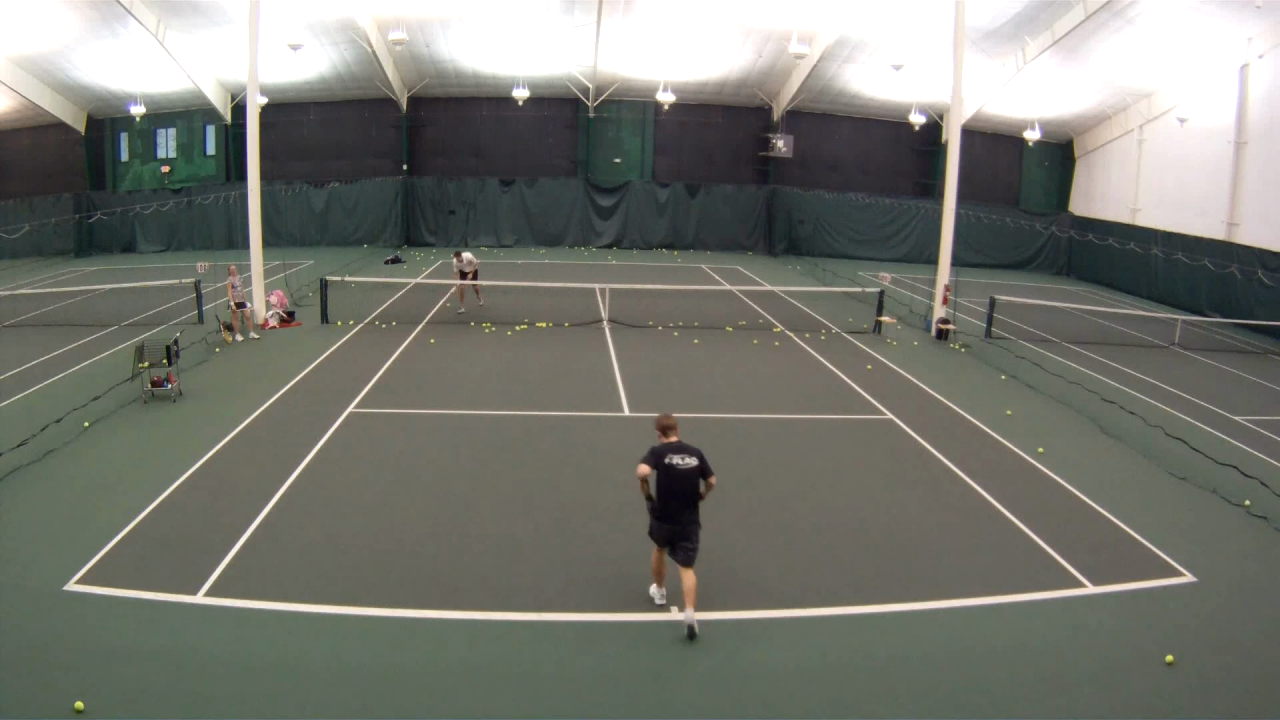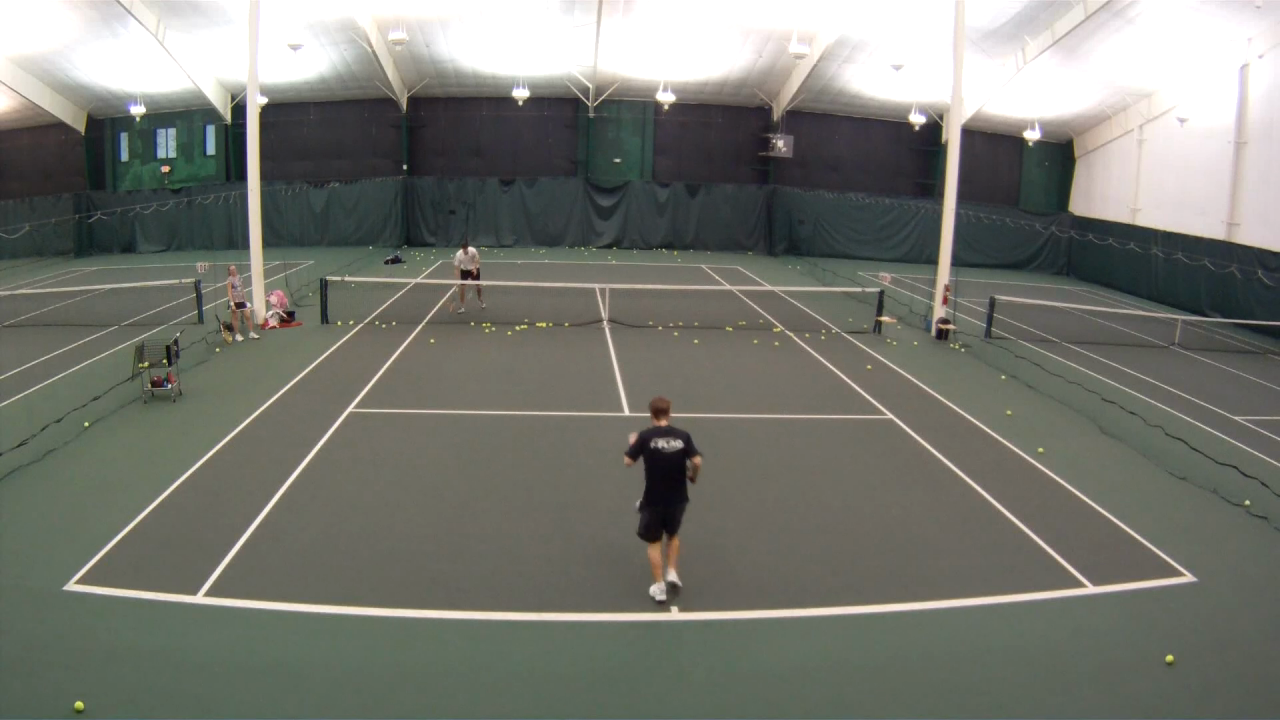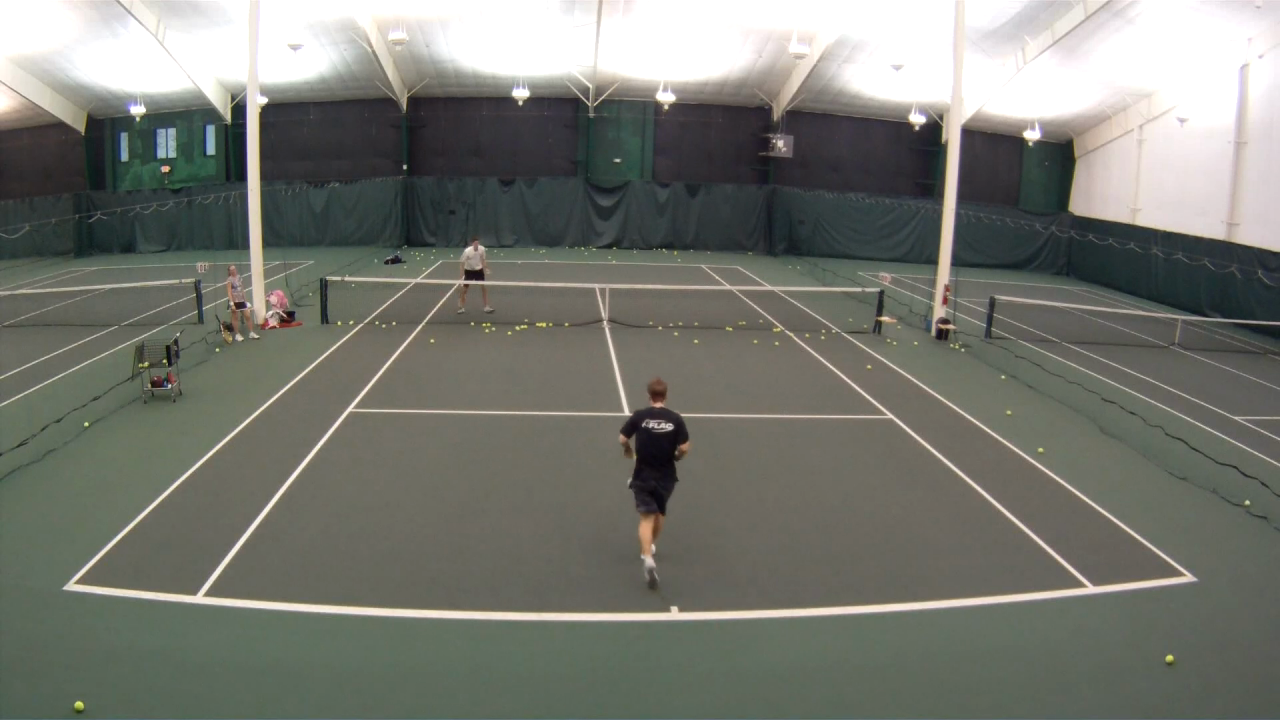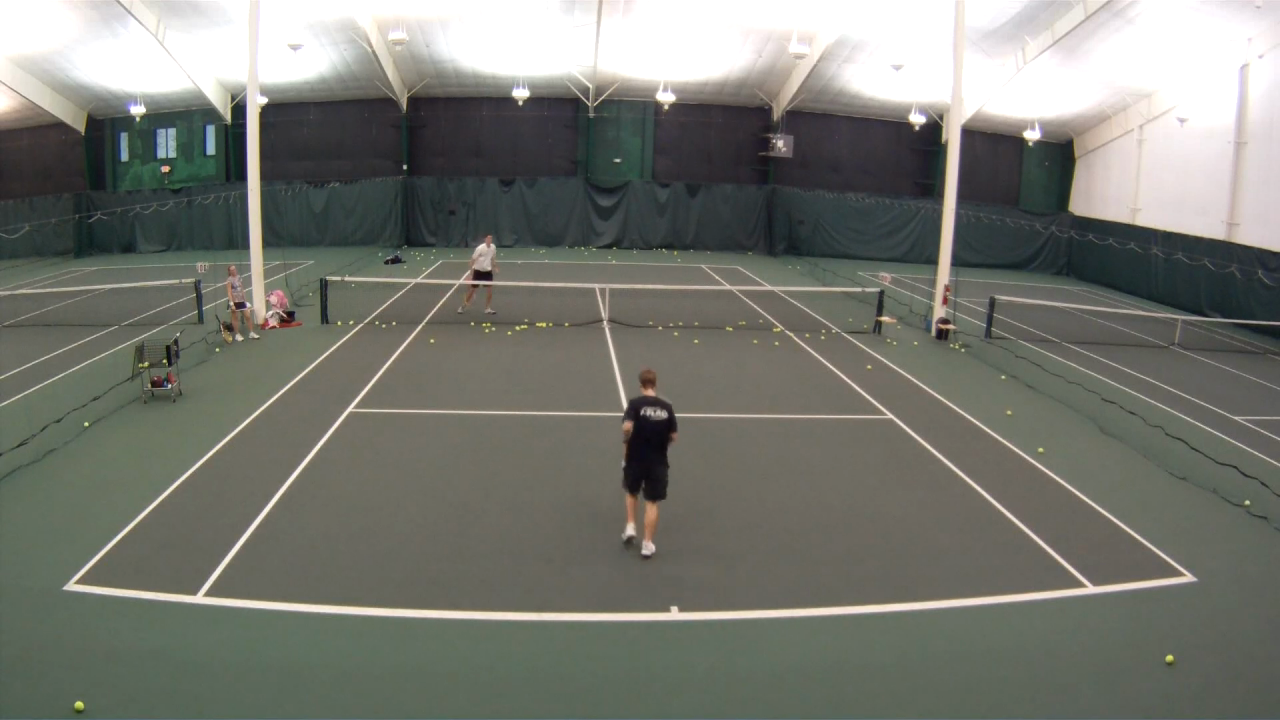
dt=0.2s
person 1, frame 1
left shoulder: (658, 452)
right shoulder: (696, 453)
left elbow: (642, 472)
right elbow: (711, 481)
left wrist: (645, 489)
right wrist: (702, 494)
left hip: (664, 517)
right hip: (689, 521)
left knee: (660, 549)
right knee: (687, 569)
left ankle: (659, 592)
right ankle: (690, 614)
person 1, frame 2
left shoulder: (646, 436)
right shoulder: (683, 436)
left elbow: (628, 461)
right elbow: (697, 462)
left wrist: (632, 444)
right wrist: (693, 477)
left hip: (653, 500)
right hip: (677, 499)
left knee: (654, 543)
right knee: (672, 536)
left ankle: (659, 588)
right ankle: (672, 573)
person 1, frame 3
left shoulder: (639, 416)
right shoulder: (676, 419)
left elbow: (622, 439)
right elbow: (684, 448)
left wrist: (627, 449)
right wrist: (676, 456)
left hip: (643, 477)
right hip: (666, 477)
left knee: (646, 519)
right knee: (660, 512)
left ankle: (649, 559)
right ankle: (649, 548)
person 1, frame 4
left shoulder: (635, 403)
right shoulder: (667, 407)
left elbow: (627, 427)
right elbow: (673, 436)
left wrist: (627, 444)
left hip: (635, 461)
right hip: (658, 463)
left knee: (631, 493)
right knee: (652, 503)
left ankle: (630, 528)
right ankle: (647, 544)
